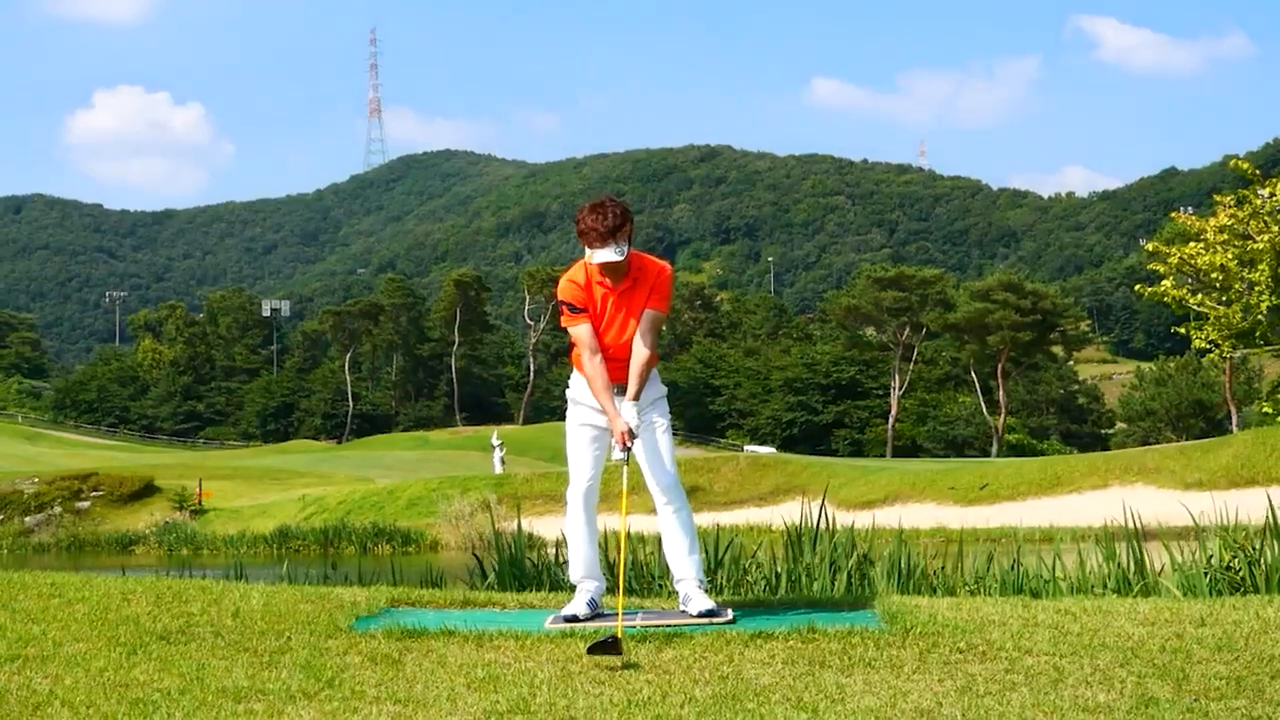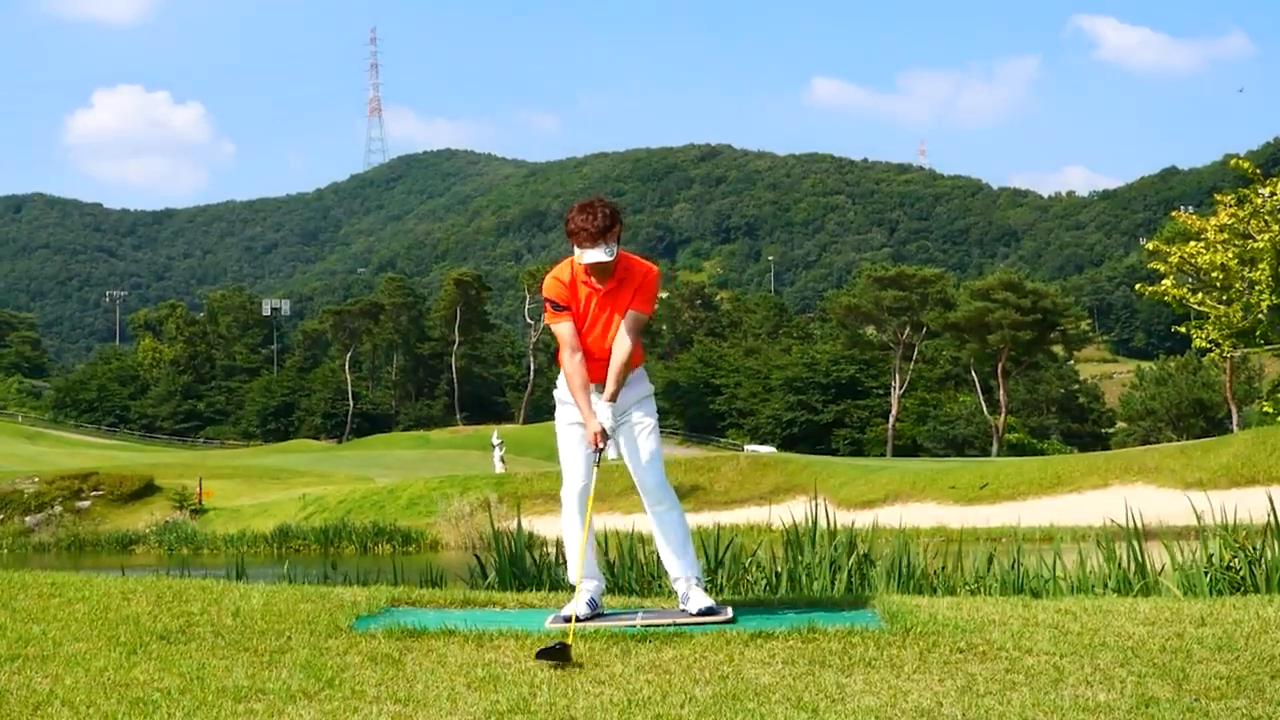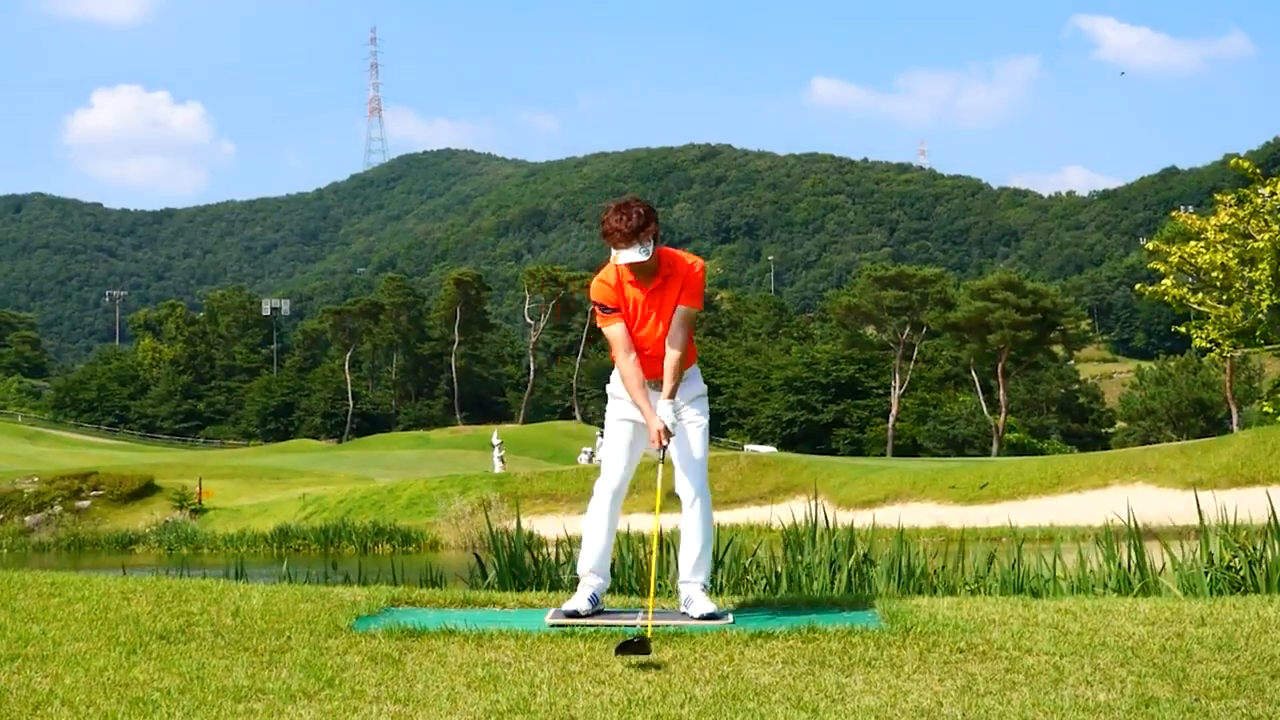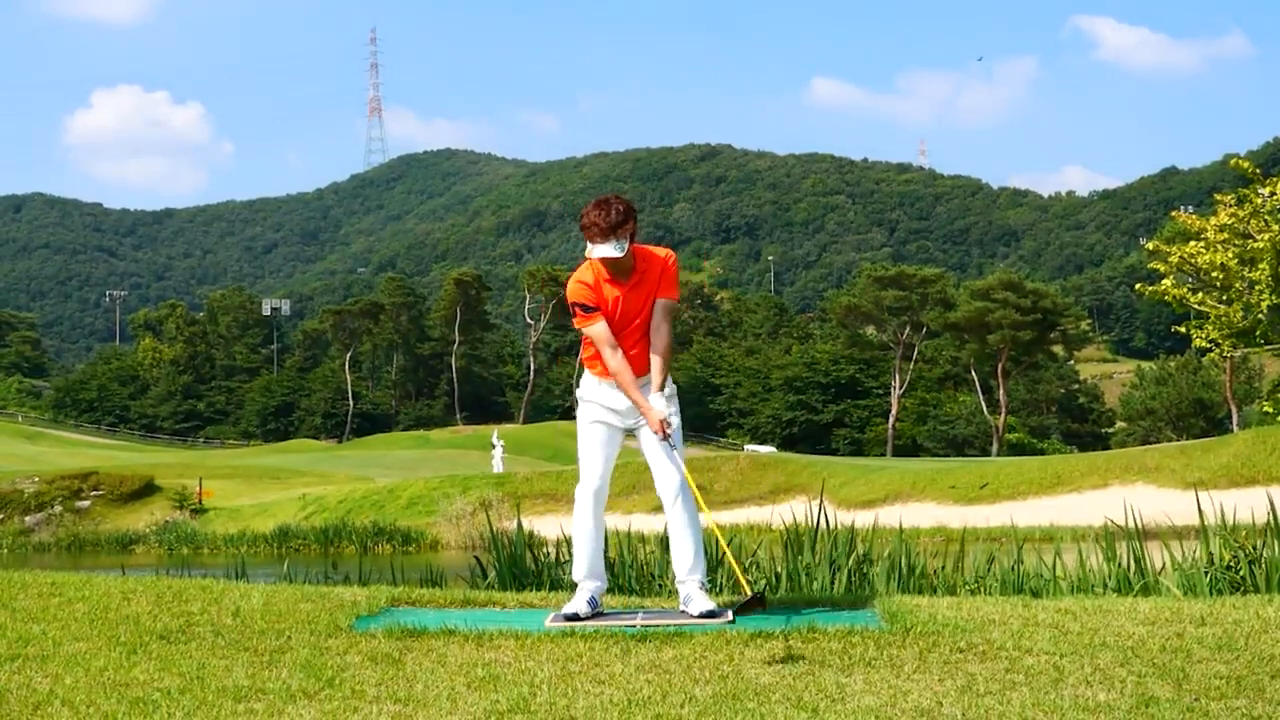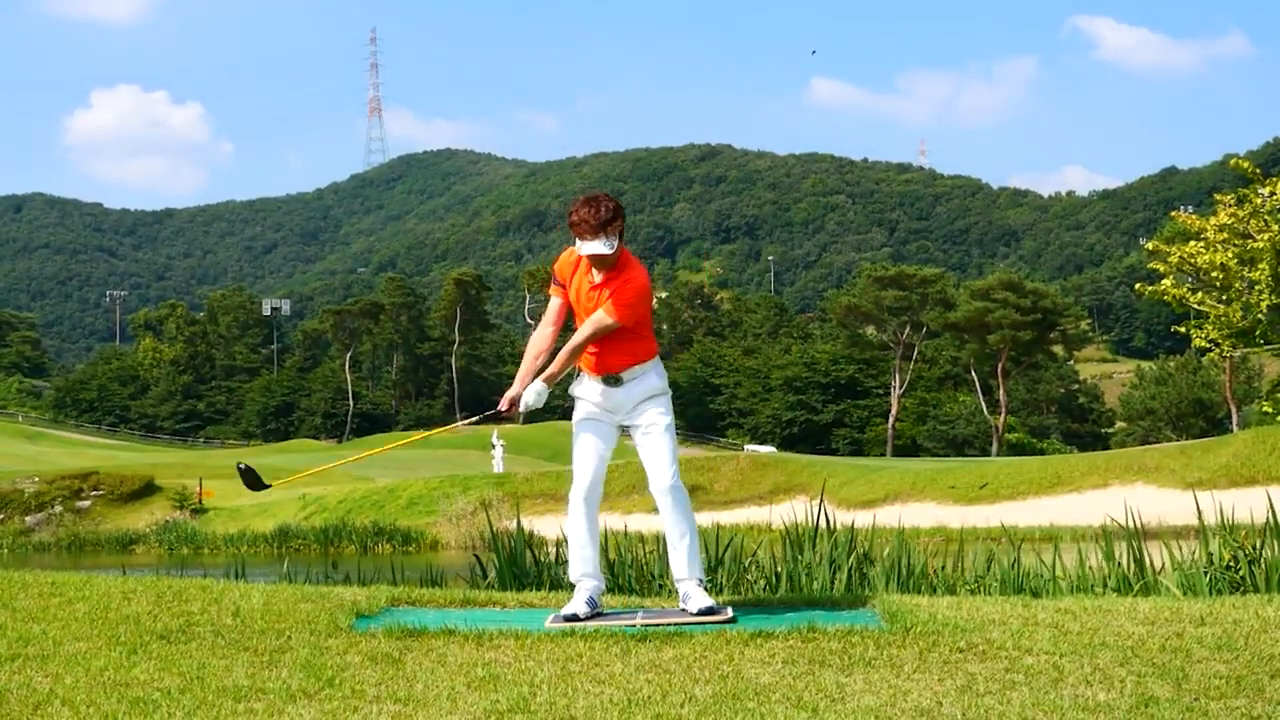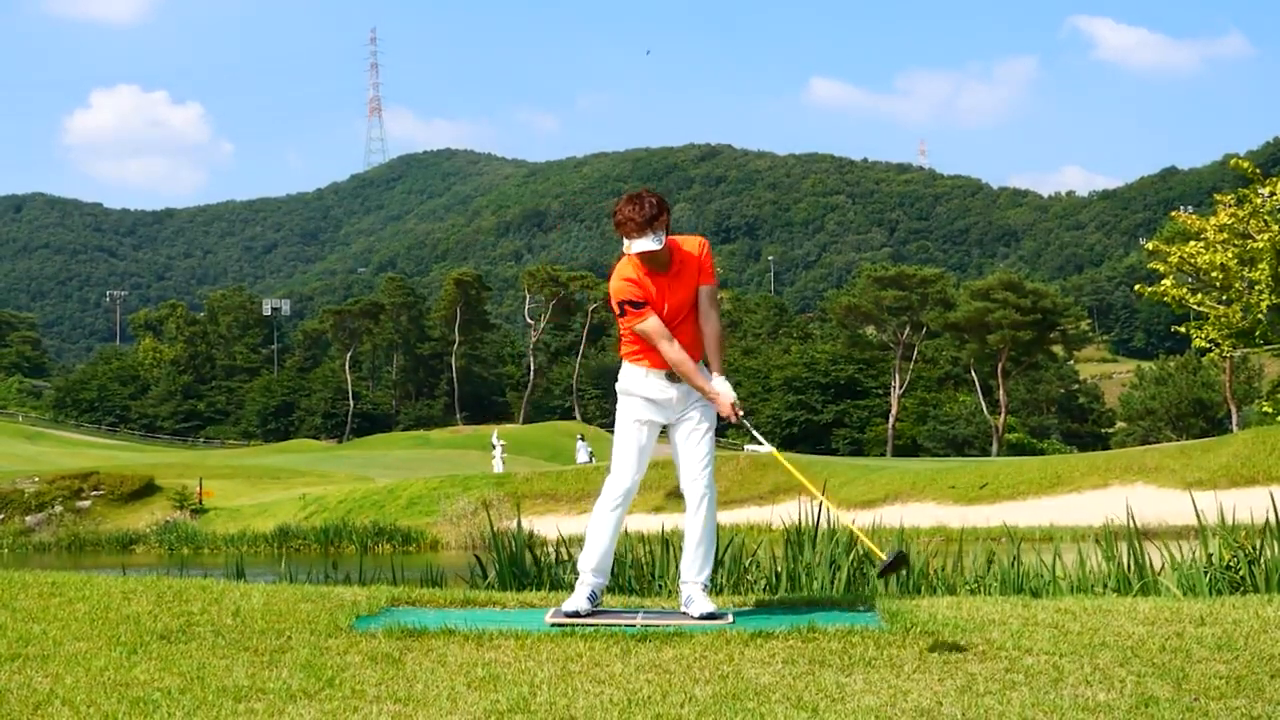
dt=0.7s
person 1, frame 1
left shoulder: (658, 274)
right shoulder: (572, 285)
left elbow: (645, 342)
right elbow: (590, 355)
left wrist: (631, 403)
right wrist: (612, 415)
left hip: (644, 390)
right hip: (589, 392)
left knee: (667, 485)
right knee: (582, 489)
left ankle: (690, 587)
right ankle: (588, 589)
person 1, frame 2
left shoulder: (644, 274)
right shoulder: (558, 282)
left elbow: (625, 341)
right elbow: (571, 354)
left wrist: (609, 403)
right wrist: (587, 415)
left hip: (630, 388)
right hip: (577, 392)
left knee: (655, 485)
right knee: (574, 491)
left ankle: (688, 585)
right ankle: (587, 589)
person 1, frame 3
left shoulder: (690, 269)
right shoulder: (605, 284)
left elbow: (677, 337)
right elbow: (625, 354)
left wrist: (668, 402)
right wrist: (648, 417)
left hip: (683, 386)
right hip: (629, 389)
left knee: (694, 486)
right knee: (610, 486)
left ankle: (693, 588)
right ankle: (592, 585)
person 1, frame 4
left shoulder: (664, 263)
right shoulder: (581, 284)
left elbow: (660, 330)
right elbow: (608, 353)
left wrist: (658, 392)
right wrist: (644, 410)
left hip: (653, 386)
right hip: (600, 391)
left knee: (674, 485)
right knee: (591, 488)
left ankle: (691, 587)
right ankle: (589, 588)
person 1, frame 5
left shoulder: (635, 281)
right shoulder: (568, 263)
left elbow: (583, 337)
right elbow: (548, 329)
left wrist: (543, 385)
right wrist: (519, 384)
left hip: (642, 384)
right hip: (593, 388)
left knee: (666, 483)
right knee: (583, 489)
left ankle: (689, 584)
right ankle: (587, 588)
person 1, frame 6
left shoulder: (696, 250)
right shoulder: (624, 282)
left elbow: (708, 317)
right elbow: (666, 346)
left wrist: (720, 380)
right wrist: (713, 392)
left hip: (693, 384)
right hip: (642, 385)
left knee: (700, 488)
right knee: (621, 486)
left ankle: (693, 588)
right ankle: (589, 584)
